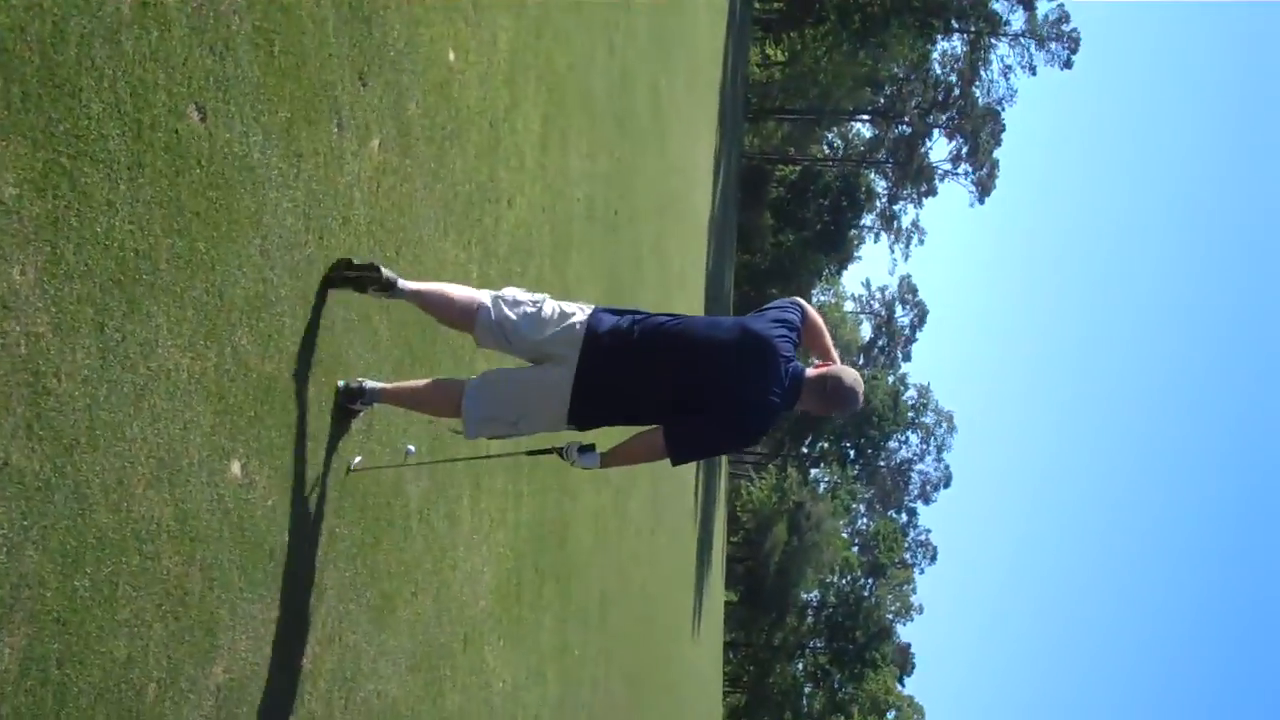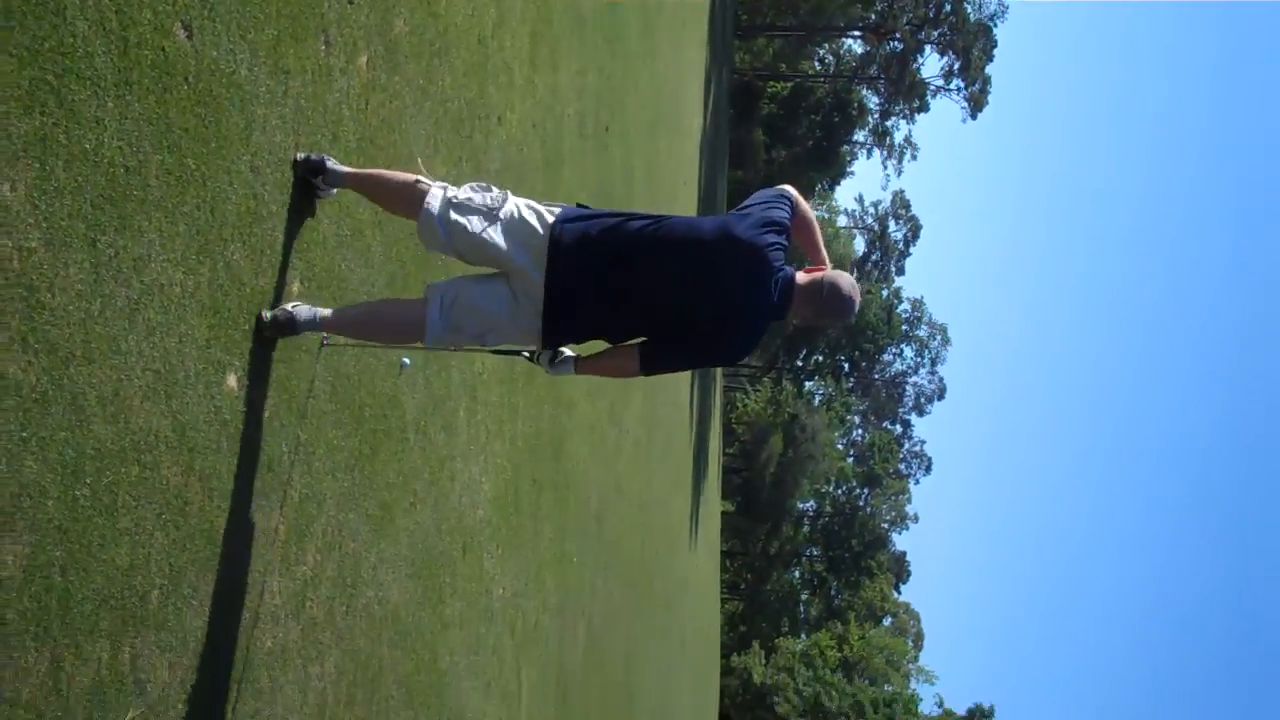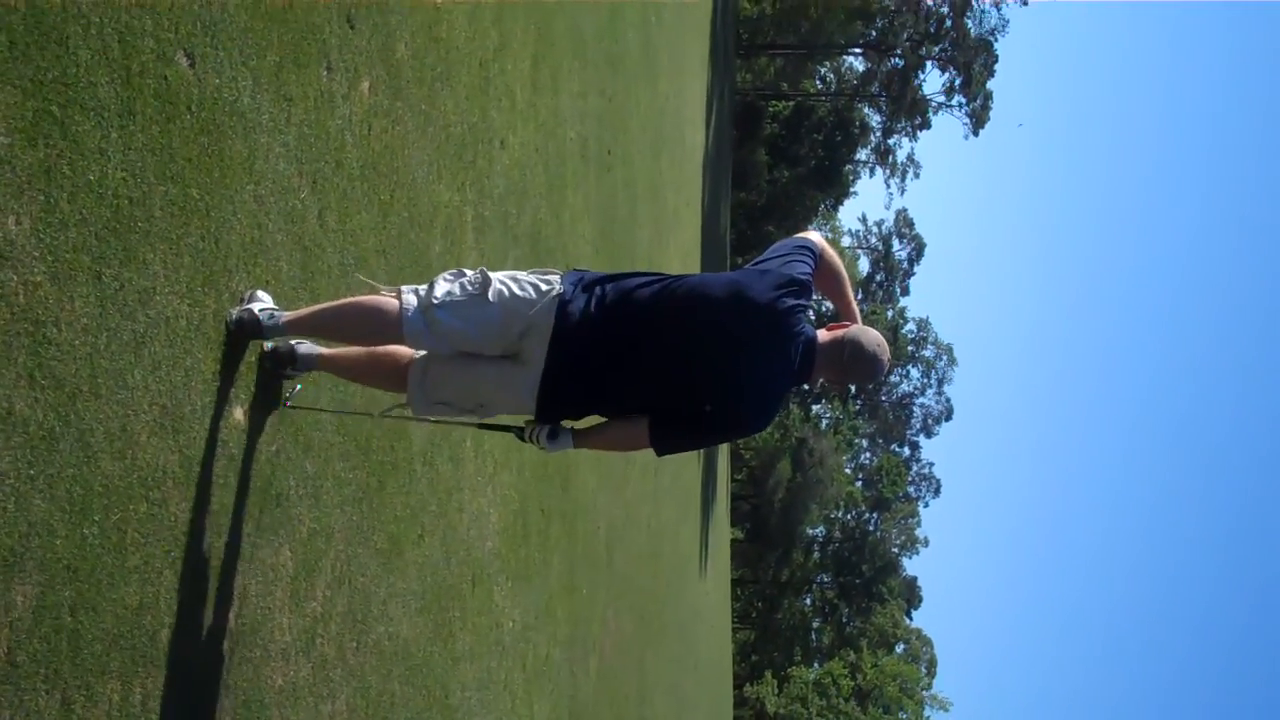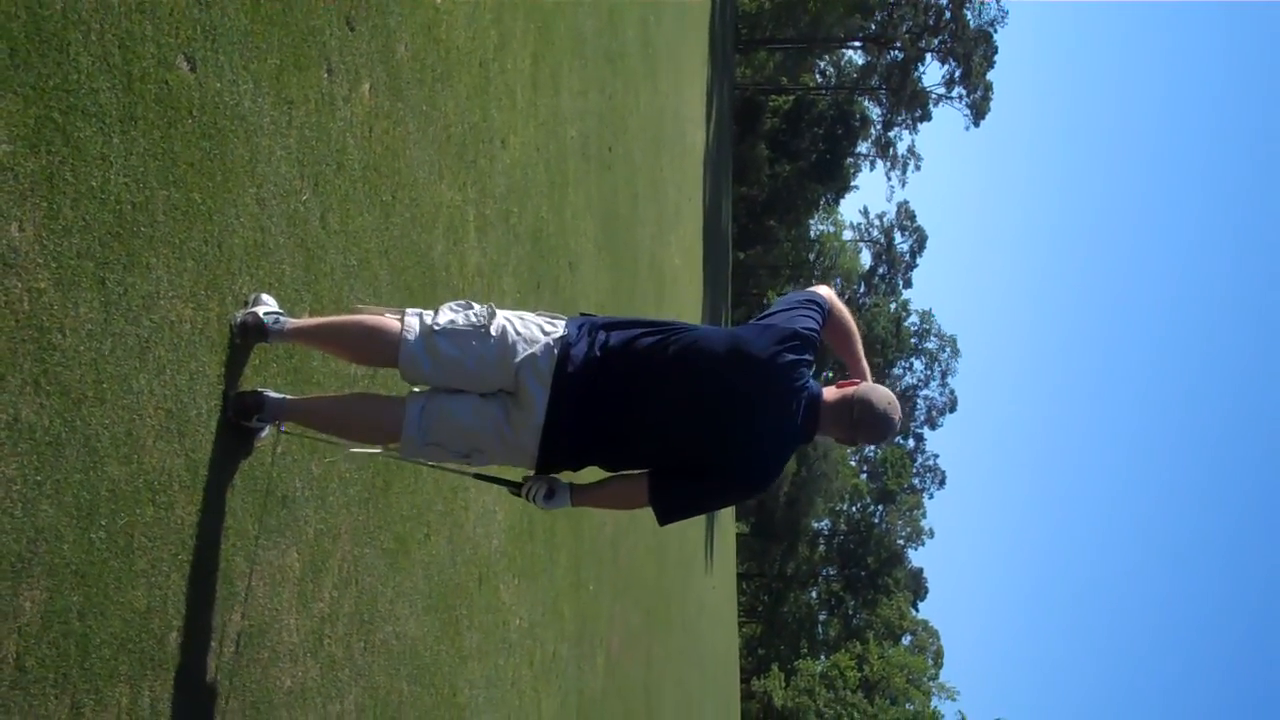
dt=1s
person 1, frame 1
left shoulder: (776, 332)
right shoulder: (750, 422)
left elbow: (803, 305)
right elbow: (664, 440)
left wrist: (832, 359)
right wrist: (600, 459)
left hip: (595, 329)
right hip: (585, 397)
left knee: (479, 311)
right knee: (475, 403)
right ankle: (374, 393)
person 1, frame 2
left shoulder: (764, 231)
right shoulder: (738, 337)
left elbow: (790, 193)
right elbow: (641, 358)
left wrist: (820, 258)
right wrist: (571, 365)
left hip: (562, 235)
right hip: (556, 314)
left knee: (438, 205)
right knee: (433, 318)
left ankle: (334, 172)
right ankle: (319, 319)
person 1, frame 3
left shoulder: (784, 286)
right shoulder: (755, 407)
left elbow: (814, 241)
right elbow: (650, 430)
left wrist: (853, 322)
right wrist: (571, 439)
left hip: (563, 303)
right hip: (558, 389)
left knee: (411, 313)
right knee: (421, 378)
left ankle: (277, 320)
right ankle: (309, 359)
person 1, frame 4
left shoulder: (789, 339)
right shoulder: (758, 467)
left elbow: (825, 294)
right elbow: (654, 488)
left wrist: (864, 378)
right wrist: (570, 495)
left hip: (563, 346)
right hip: (552, 436)
left knee: (412, 339)
right knee: (408, 422)
left ankle: (280, 324)
right ankle: (280, 408)
